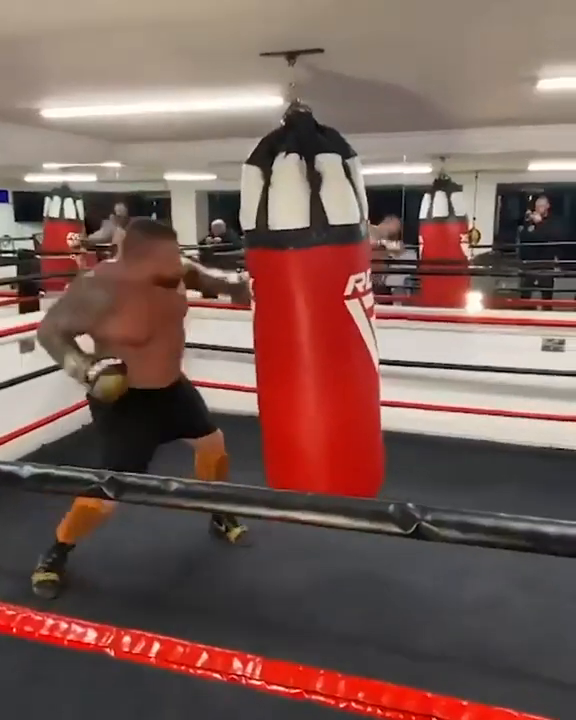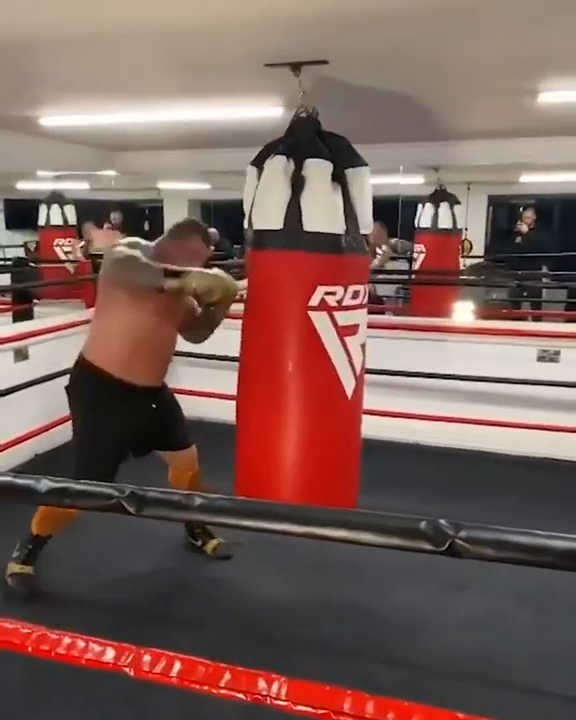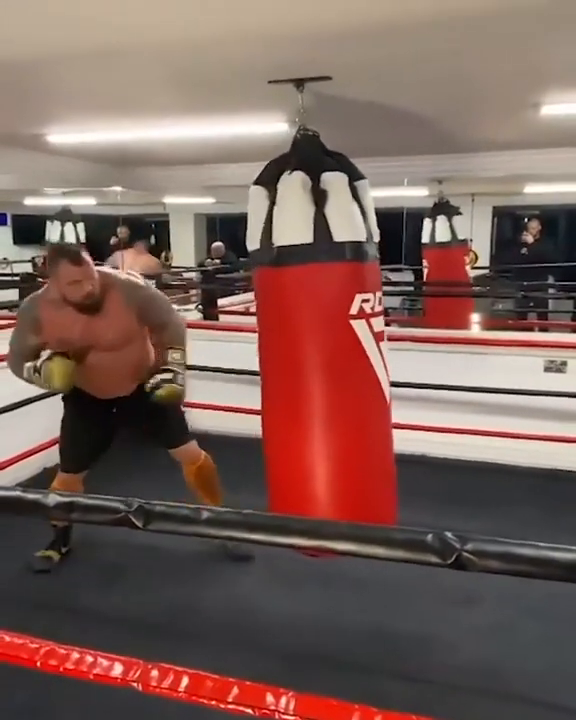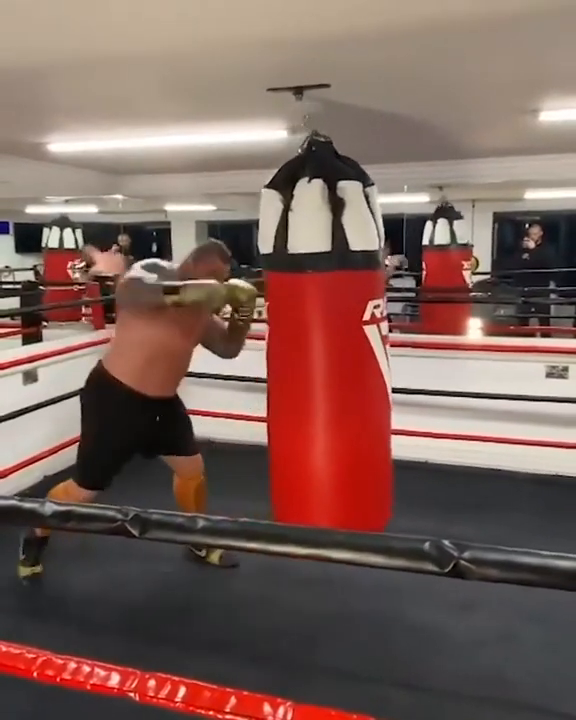
dt=1s
person 1, frame 1
left shoulder: (161, 265)
right shoulder: (102, 289)
left elbow: (191, 273)
right elbow: (50, 333)
left wrist: (227, 283)
right wrist: (86, 369)
left hip: (167, 385)
right hip: (125, 397)
left knee: (212, 441)
left ankle: (219, 517)
right ankle: (55, 554)
person 1, frame 2
left shoulder: (173, 287)
right shoulder: (131, 256)
left elbow: (196, 332)
right elbow: (127, 273)
left wrist: (218, 299)
right wrist: (190, 279)
left hip: (150, 389)
right hip: (102, 389)
left knee: (187, 459)
right knee: (89, 486)
left ankle: (196, 531)
right ankle: (30, 546)
person 1, frame 3
left shoulder: (127, 288)
right shoulder: (36, 311)
left elbow: (171, 324)
right elbow: (17, 361)
left wrist: (174, 368)
right wrist: (43, 372)
left hip: (146, 387)
right hip: (87, 398)
left knee: (190, 454)
right knee: (70, 474)
right ankle: (59, 538)
person 1, frame 4
left shoulder: (201, 306)
right shoulder: (155, 271)
left elbow: (228, 347)
right elbow: (131, 292)
left wrist: (243, 313)
right wrist: (190, 291)
left hip: (162, 400)
right hip: (116, 396)
left knee: (192, 467)
right knee: (87, 486)
left ankle: (198, 542)
right ankle: (34, 541)
